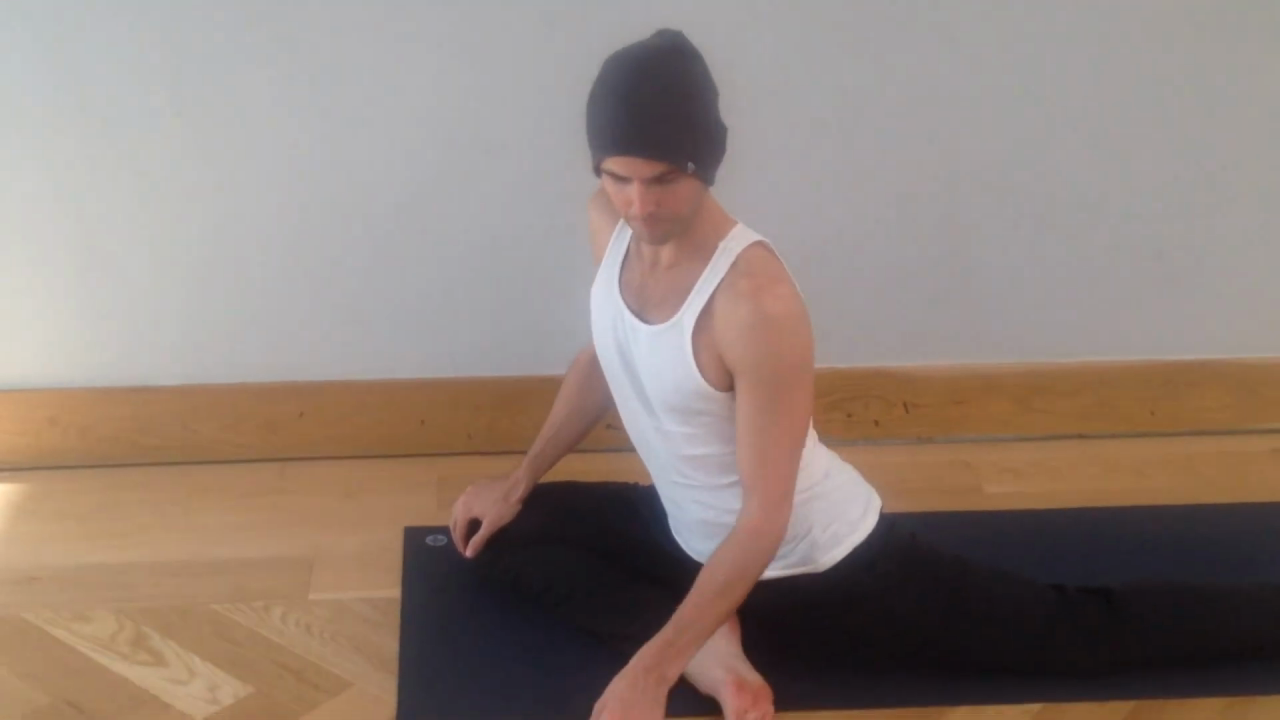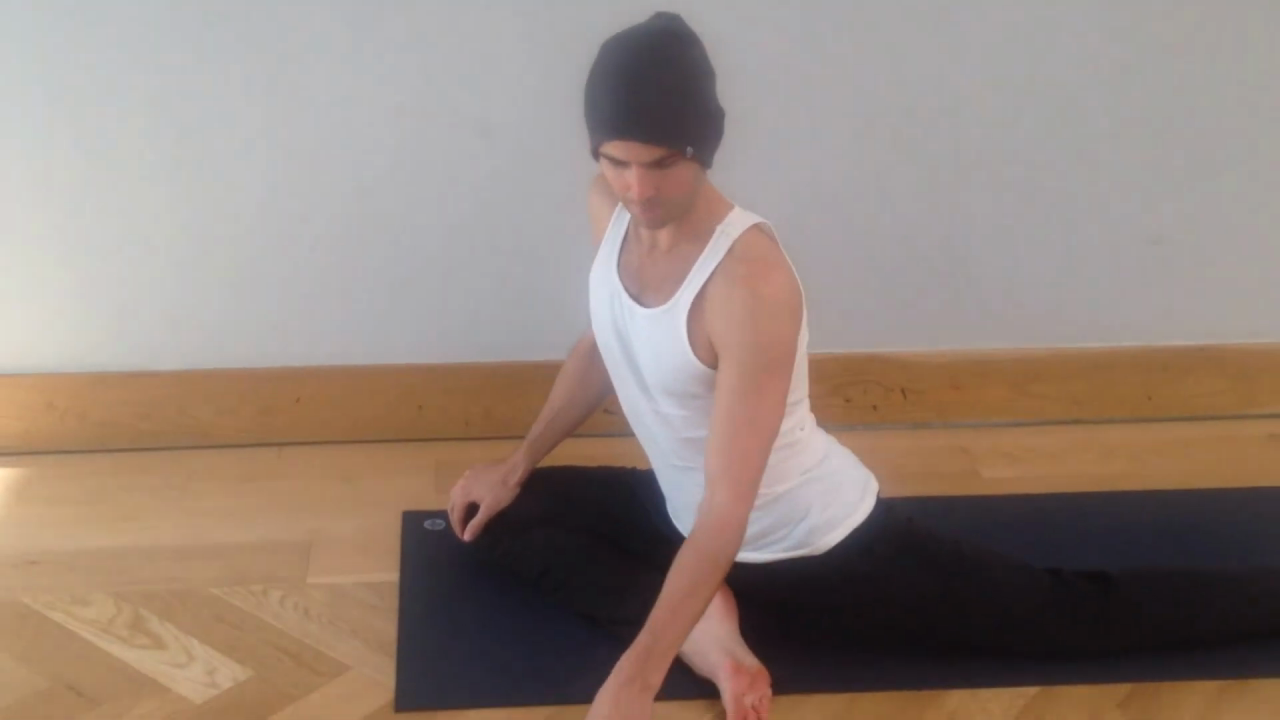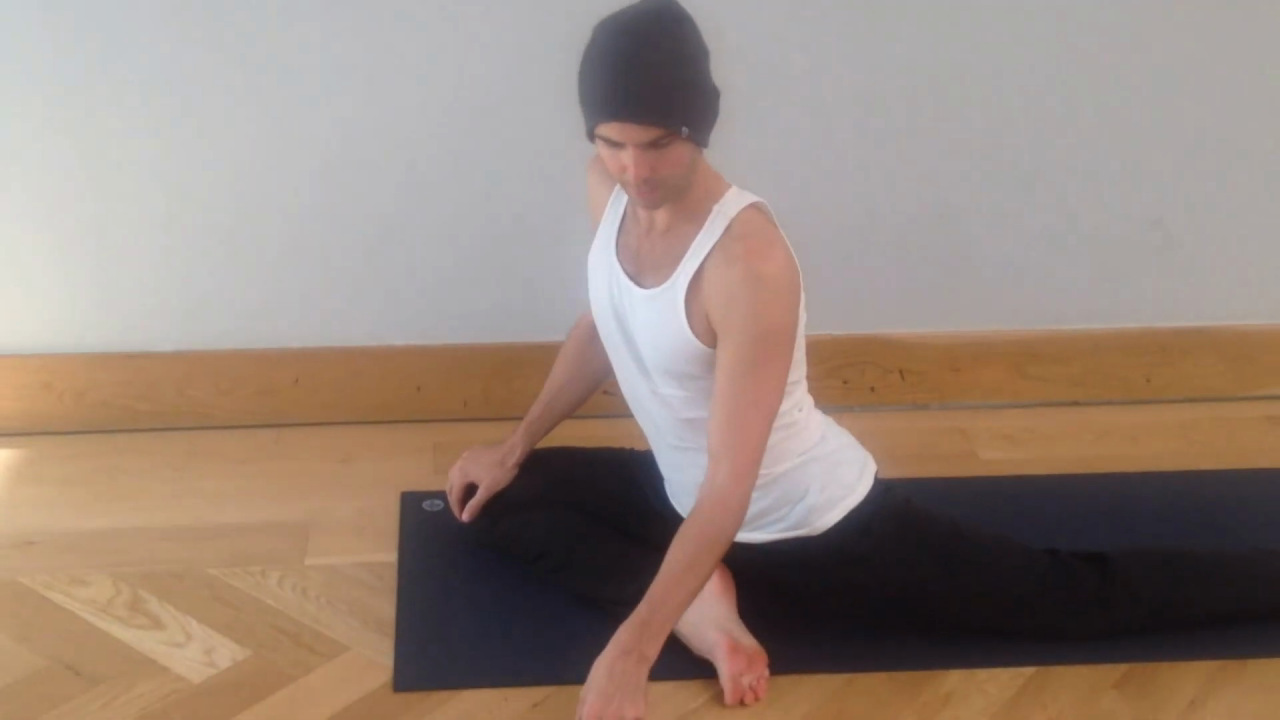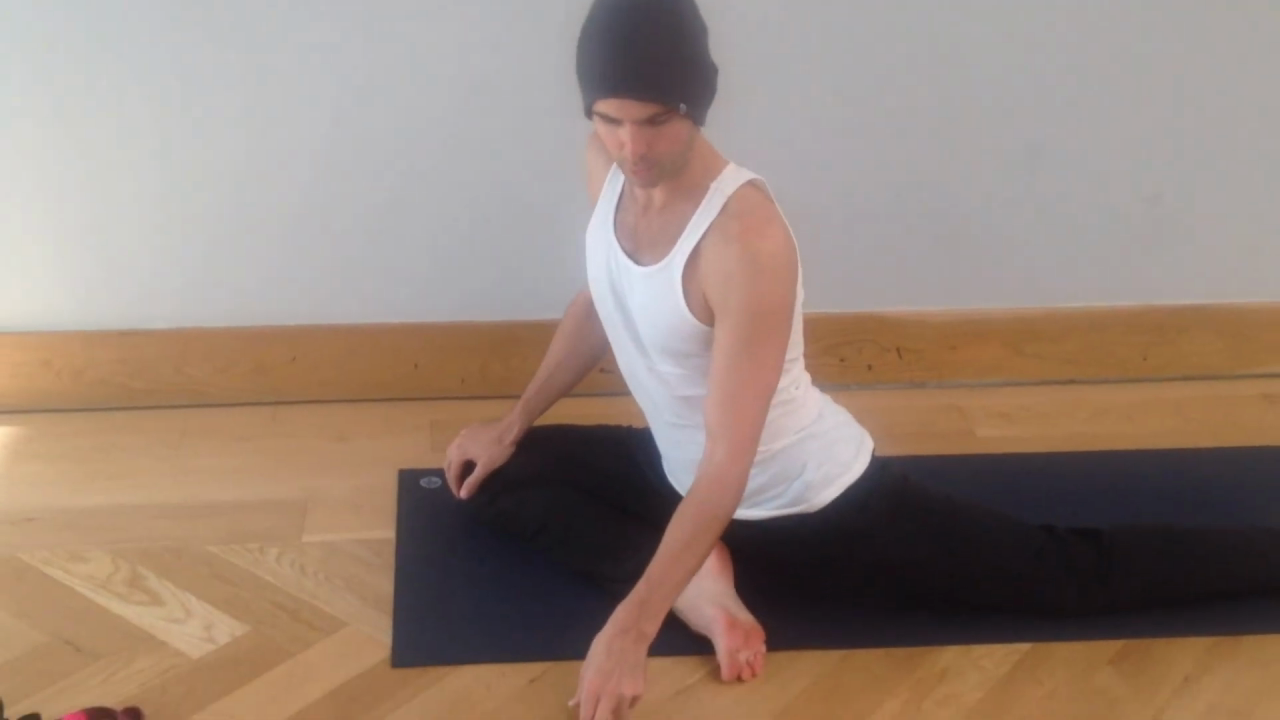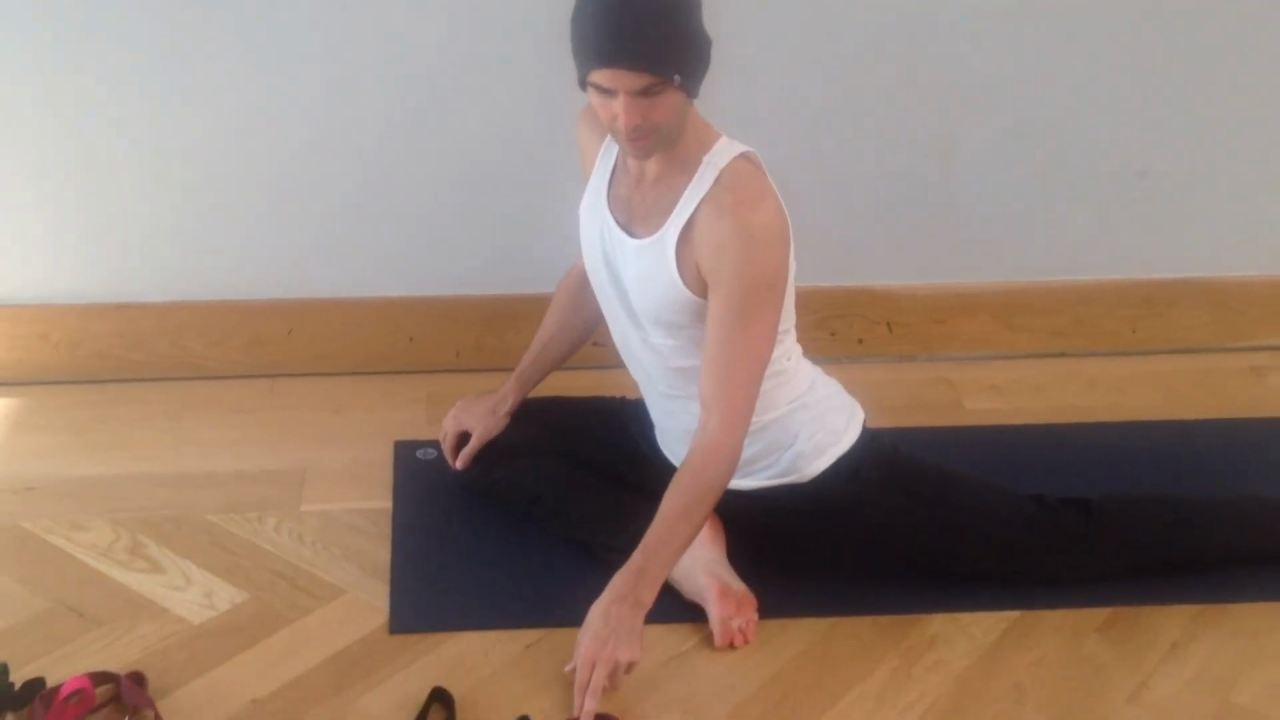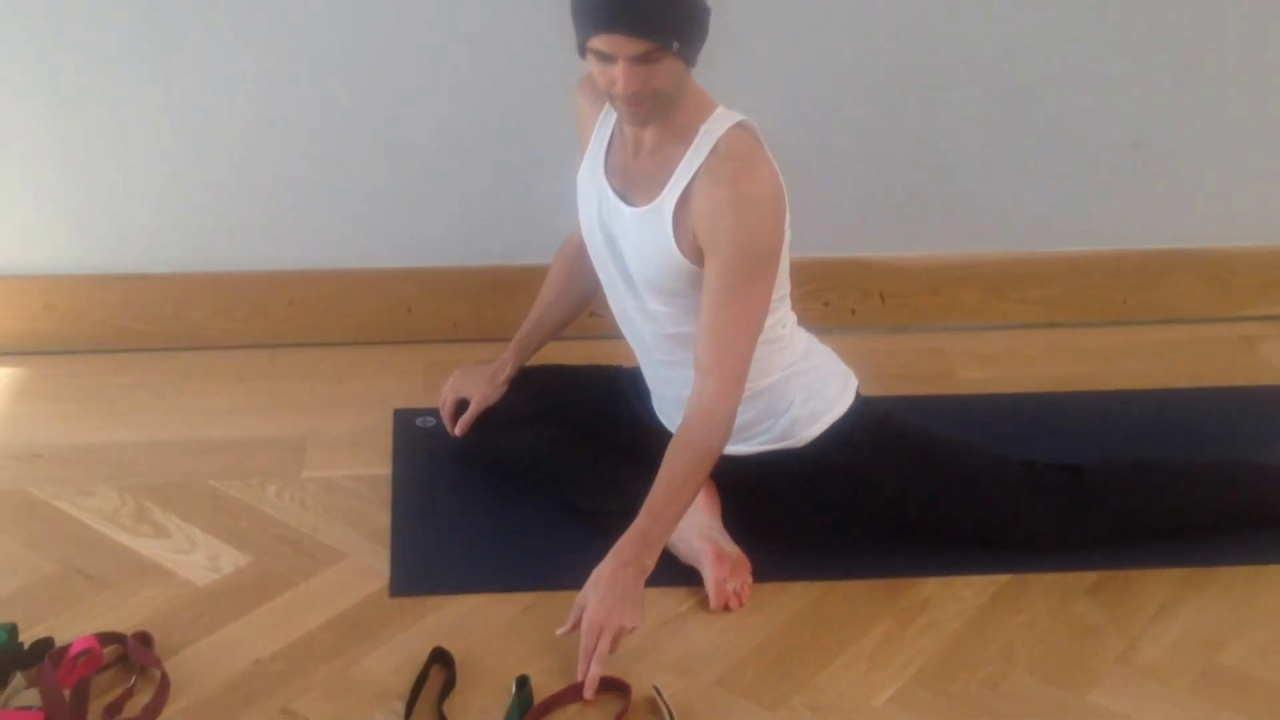
dt=0.2s
person 1, frame 1
left shoulder: (754, 300)
right shoulder: (609, 220)
left elbow: (766, 521)
right elbow: (604, 357)
right wrist: (520, 477)
left hip: (816, 563)
right hip: (693, 534)
left knee: (1075, 630)
right knee: (501, 533)
right ankle: (703, 643)
person 1, frame 2
left shoulder: (749, 284)
right shoulder: (609, 205)
left elbow: (726, 512)
right elbow: (605, 342)
right wrist: (518, 463)
left hip: (814, 547)
right hip: (687, 510)
left knee: (1073, 614)
right knee: (500, 517)
right ankle: (699, 619)
person 1, frame 3
left shoulder: (747, 262)
right shoulder: (608, 186)
left elbow: (731, 489)
right elbow: (604, 325)
left wrist: (632, 649)
right wrist: (516, 442)
left hip: (814, 525)
right hip: (684, 493)
left knee: (1069, 594)
right knee: (498, 498)
right ankle: (695, 599)
person 1, frame 4
left shoulder: (745, 238)
right shoulder: (605, 163)
left elbow: (728, 466)
right elbow: (602, 303)
left wrist: (633, 623)
right wrist: (514, 421)
left hip: (811, 502)
right hip: (683, 471)
left knee: (1065, 571)
right knee: (496, 476)
right ankle: (693, 576)
person 1, frame 5
left shoulder: (738, 211)
right shoulder: (598, 135)
left elbow: (723, 436)
right elbow: (594, 277)
left wrist: (628, 592)
right wrist: (508, 393)
left hip: (801, 472)
right hip: (675, 445)
left knee: (1053, 540)
right knee: (490, 449)
right ankle: (686, 546)
person 1, frame 6
left shoulder: (734, 178)
right shoulder: (596, 106)
left elbow: (716, 400)
right elbow: (590, 246)
left wrist: (629, 560)
right wrist: (506, 361)
left hip: (798, 439)
right hip: (670, 411)
left knee: (1044, 505)
right knee: (487, 415)
right ankle: (683, 512)
